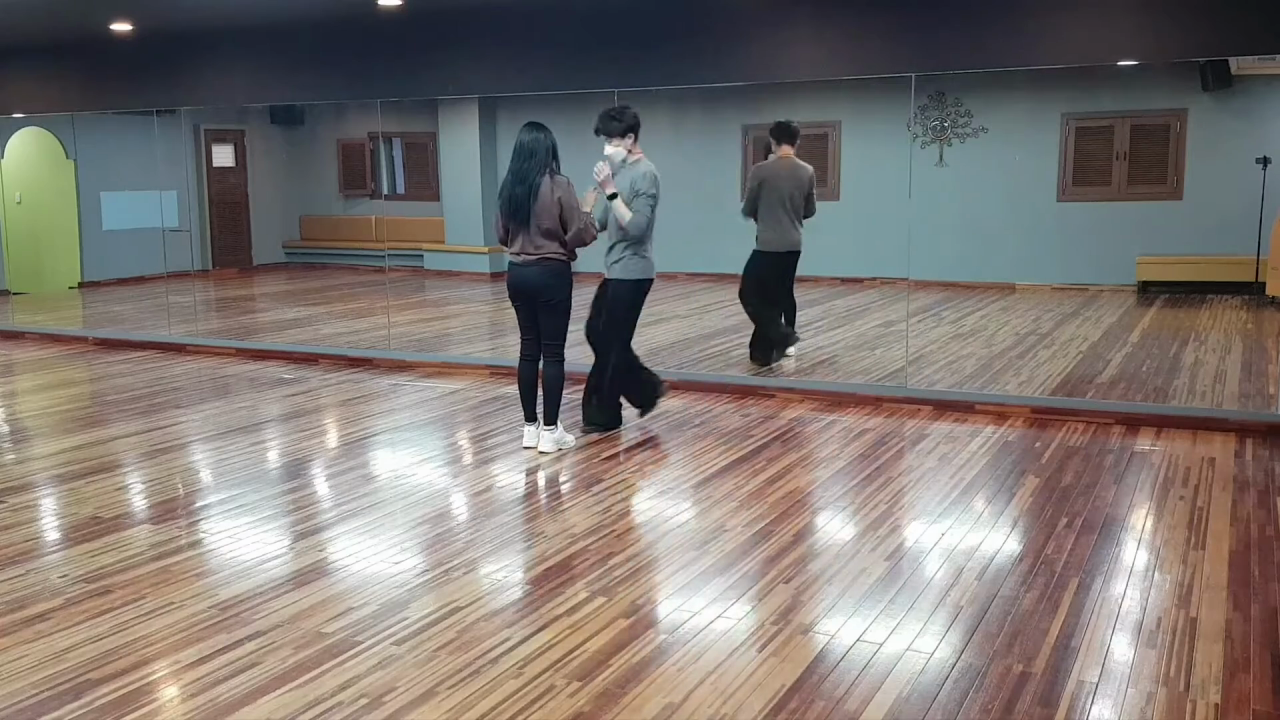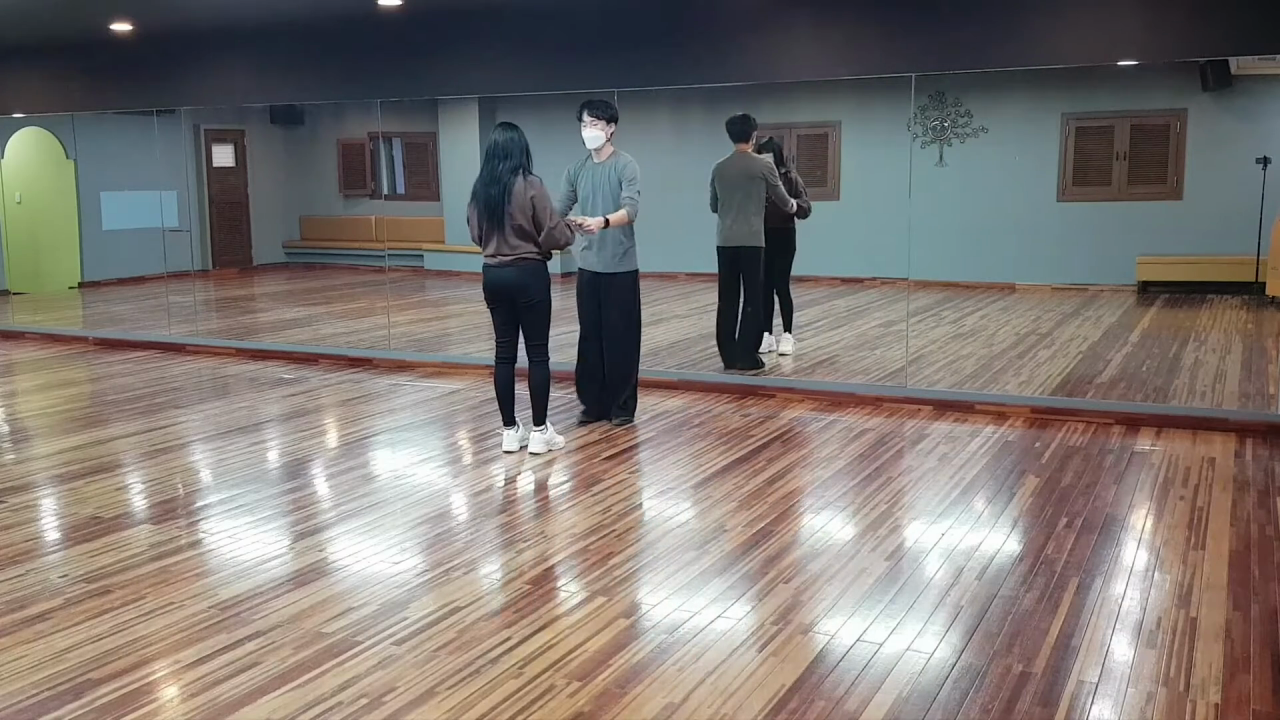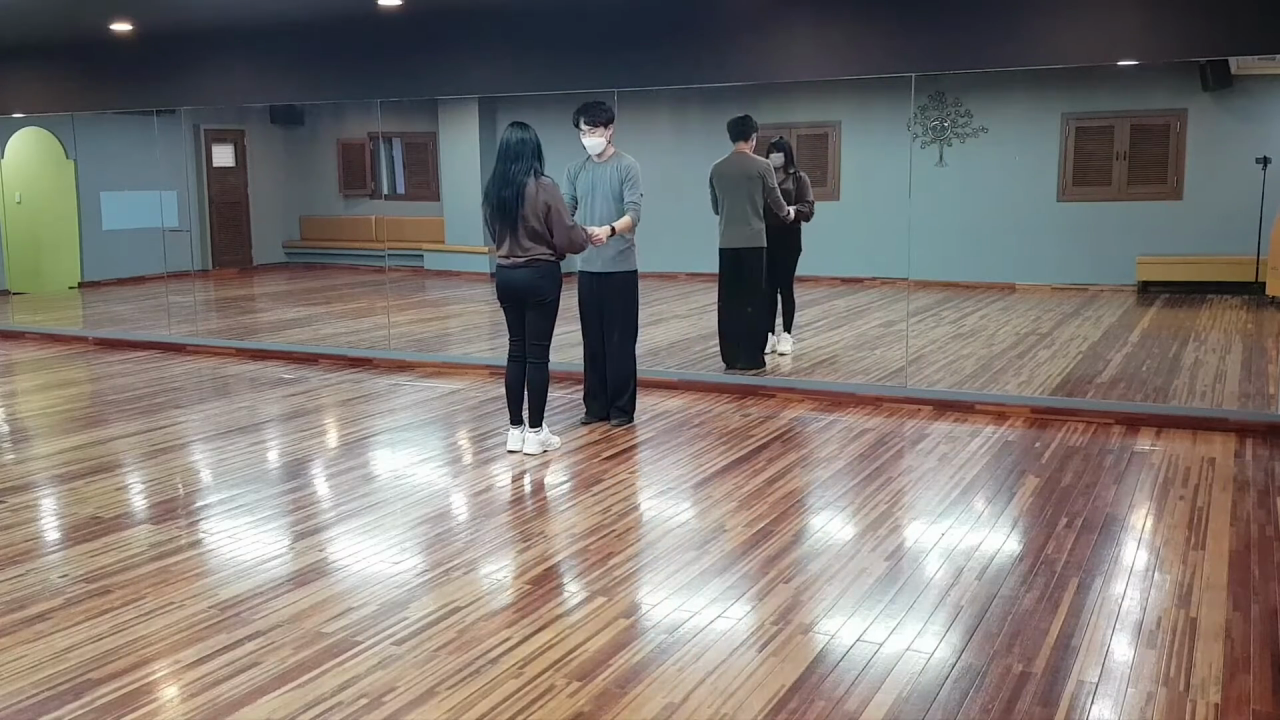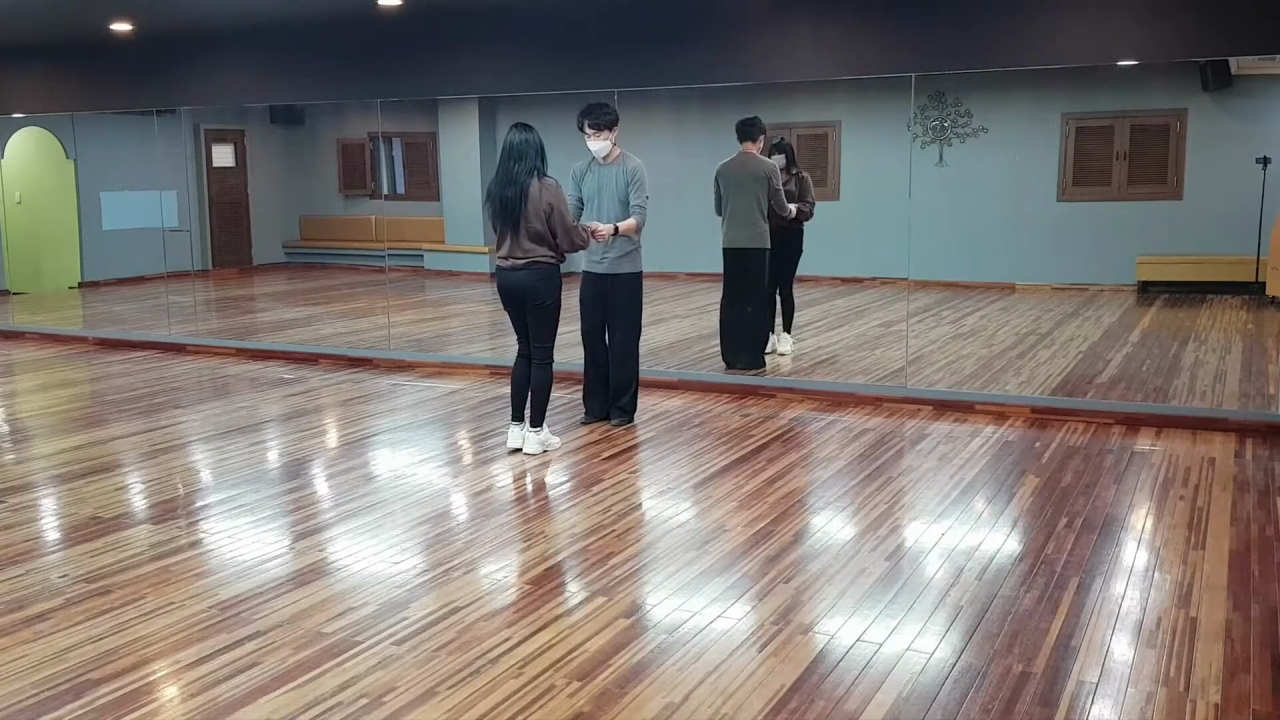
dt=1s
person 1, frame 1
left shoulder: (508, 187)
right shoulder: (558, 185)
left elbow: (502, 236)
right elbow: (579, 236)
right wrist: (586, 210)
left hip: (517, 273)
right hip: (551, 274)
left knee: (528, 349)
right knee: (553, 352)
left ankle: (530, 427)
right ankle: (551, 431)
person 1, frame 2
left shoulder: (481, 188)
right shoulder: (531, 185)
left elbow: (477, 235)
right elbow: (553, 236)
right wrist: (569, 228)
left hip: (493, 274)
right hip: (528, 273)
left knee: (504, 352)
right knee: (537, 353)
left ankle: (510, 431)
right ankle: (540, 432)
person 1, frame 3
left shoulder: (493, 189)
right shoulder: (543, 187)
right elbow: (566, 238)
right wrist: (585, 235)
left hip: (506, 275)
right hip: (539, 275)
left knee: (516, 351)
right knee: (537, 354)
left ankle: (515, 429)
right ankle: (535, 433)
person 1, frame 4
left shoulder: (496, 189)
right shoulder: (546, 188)
right elbow: (568, 238)
right wrist: (587, 233)
left hip: (506, 275)
right hip: (539, 276)
left knee: (524, 350)
right knee: (541, 355)
left ankle: (516, 426)
right ankle: (535, 432)
person 2, frame 1
left shoulder: (645, 174)
right shoulder: (619, 171)
left elbow: (636, 227)
right elbow: (604, 221)
left wrist: (611, 192)
left hip: (631, 273)
right hip: (615, 271)
left knee: (610, 343)
right knee: (599, 335)
left ankle: (604, 415)
right ankle: (645, 387)
person 2, frame 2
left shoulder: (625, 165)
right shoulder: (576, 170)
left elbow: (631, 209)
right elbow: (561, 209)
left wrist: (602, 222)
left hip: (621, 267)
right hip: (588, 266)
left knee: (622, 336)
right knee: (590, 336)
left ankle: (622, 406)
right ankle: (596, 402)
person 2, frame 3
left shoulder: (627, 166)
right shoulder: (575, 170)
left elbow: (634, 213)
right elbow: (565, 211)
left wrist: (609, 230)
left hip: (620, 267)
right hip: (587, 267)
left knee: (620, 338)
right knee: (592, 338)
left ankle: (622, 407)
right ankle: (596, 404)
person 2, frame 4
left shoulder: (632, 168)
right shoulder: (580, 171)
left elbow: (639, 218)
right elbow: (571, 213)
left wrist: (612, 229)
left hip: (625, 268)
right hip: (592, 268)
left knee: (623, 339)
right knee: (592, 338)
left ankle: (622, 407)
right ankle: (596, 404)
person 3, frame 1
left shoulder: (760, 171)
right shoulder: (807, 172)
left elbow: (747, 211)
right elbow: (808, 211)
left wrist: (759, 214)
left hip: (767, 246)
right hip: (793, 246)
left knee: (750, 295)
right knee: (779, 301)
left ankle: (782, 336)
right ankle: (764, 352)
person 3, frame 2
left shoulder: (719, 168)
right shoulder: (763, 166)
right elbow: (782, 200)
right wrist: (792, 206)
left hip: (725, 242)
right hip: (751, 241)
left knee: (727, 300)
right knee: (751, 300)
left ankle: (729, 356)
right ankle: (747, 358)
person 3, frame 3
left shoulder: (717, 169)
right shoulder: (761, 166)
right elbow: (776, 202)
right wrist: (788, 213)
left hip: (726, 243)
right hip: (753, 242)
left knee: (728, 301)
right knee: (753, 301)
left ankle: (731, 357)
right ankle: (750, 358)
person 3, frame 4
left shoulder: (723, 169)
right shoulder: (768, 167)
right elbow: (780, 207)
right wrist: (791, 211)
left hip: (730, 243)
right hip: (756, 242)
left knee: (732, 299)
right knee: (754, 300)
left ankle: (731, 354)
right ankle: (750, 359)
person 4, frame 1
left shoulder: (799, 177)
right shoulder: (762, 177)
left elbow: (808, 210)
right elbow: (751, 206)
left wrist: (797, 201)
right wrist: (753, 208)
left hip: (790, 238)
right hip: (766, 237)
left knee: (785, 288)
right knee: (768, 288)
left ankle: (789, 336)
right ankle: (768, 335)
person 4, frame 2
left shoulder: (790, 177)
left elbow: (805, 208)
left wrist: (795, 206)
left hip: (783, 238)
right hip: (760, 238)
left knee: (781, 287)
right knee: (764, 288)
left ankle: (787, 335)
right ankle: (767, 335)
person 4, frame 3
left shoulder: (799, 178)
left elbow: (808, 209)
left wrist: (793, 210)
left hip: (788, 238)
right hip: (765, 237)
left knee: (786, 287)
right knee: (768, 288)
left ankle: (786, 335)
right ankle: (769, 335)
person 4, frame 4
left shoulder: (801, 178)
left elbow: (808, 208)
left wrist: (793, 208)
left hip: (791, 237)
right hip: (767, 237)
left knee: (785, 288)
right knee: (768, 287)
left ankle: (786, 336)
right ankle: (770, 334)
